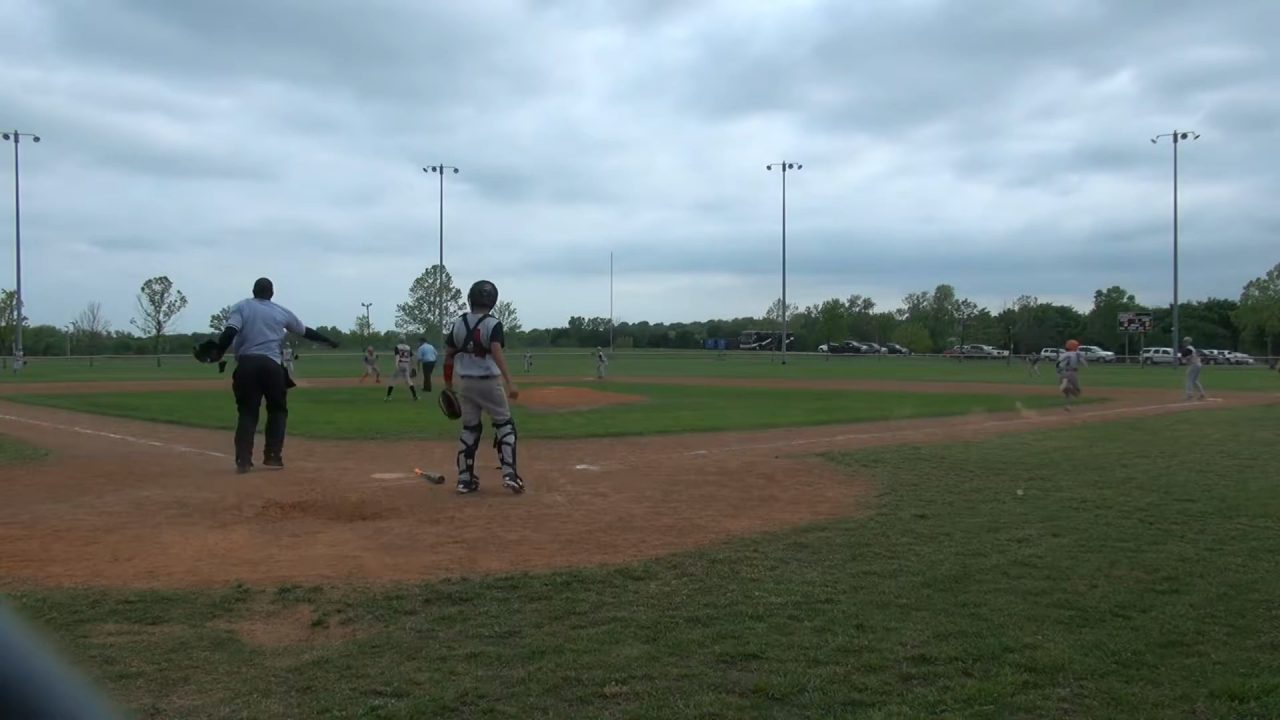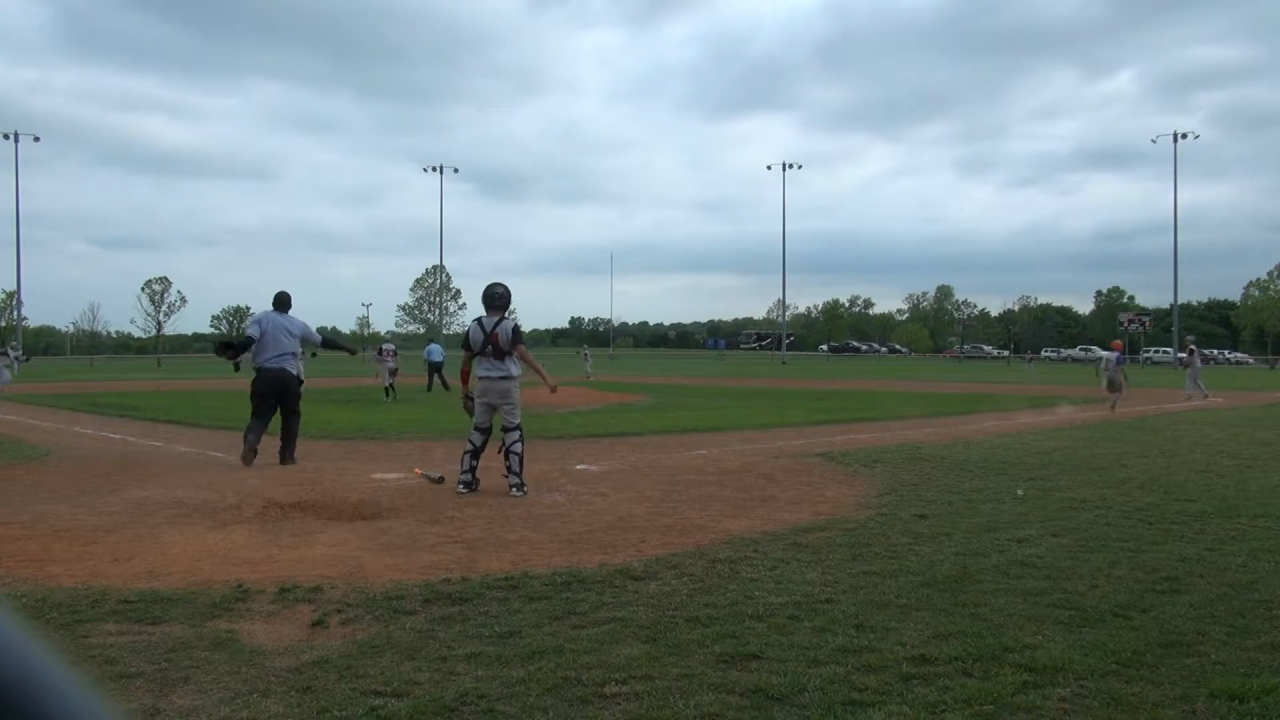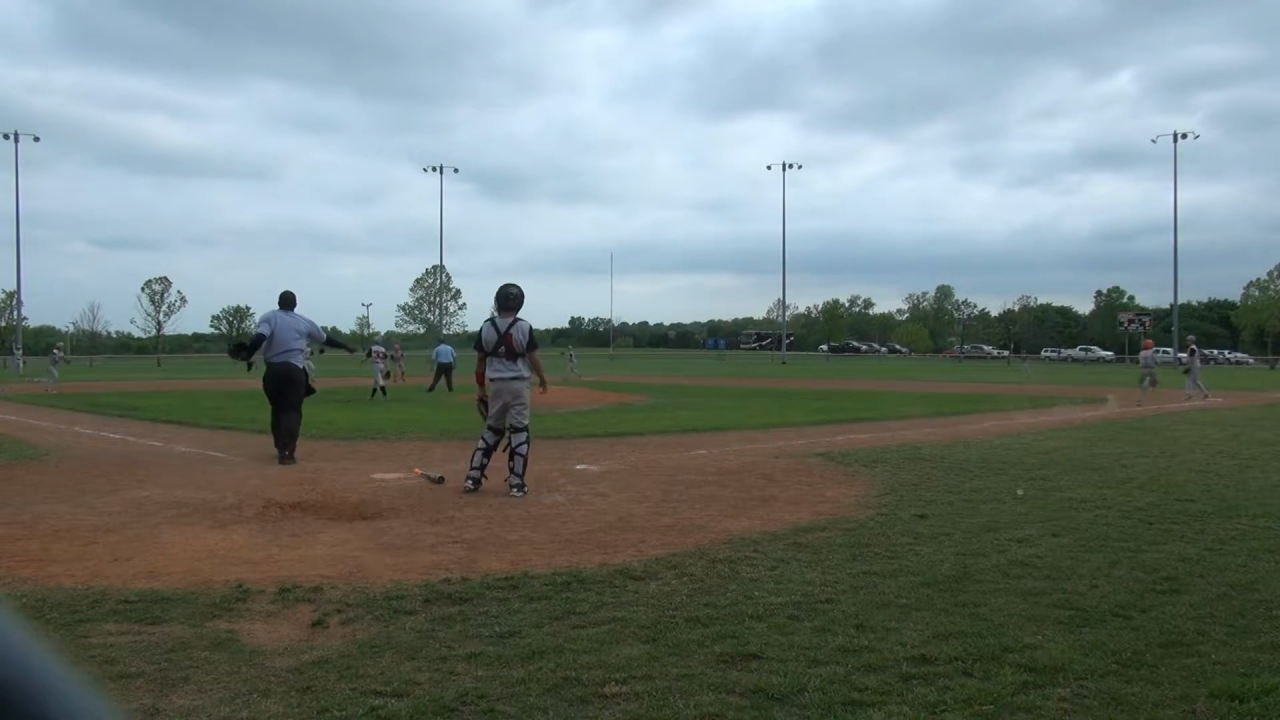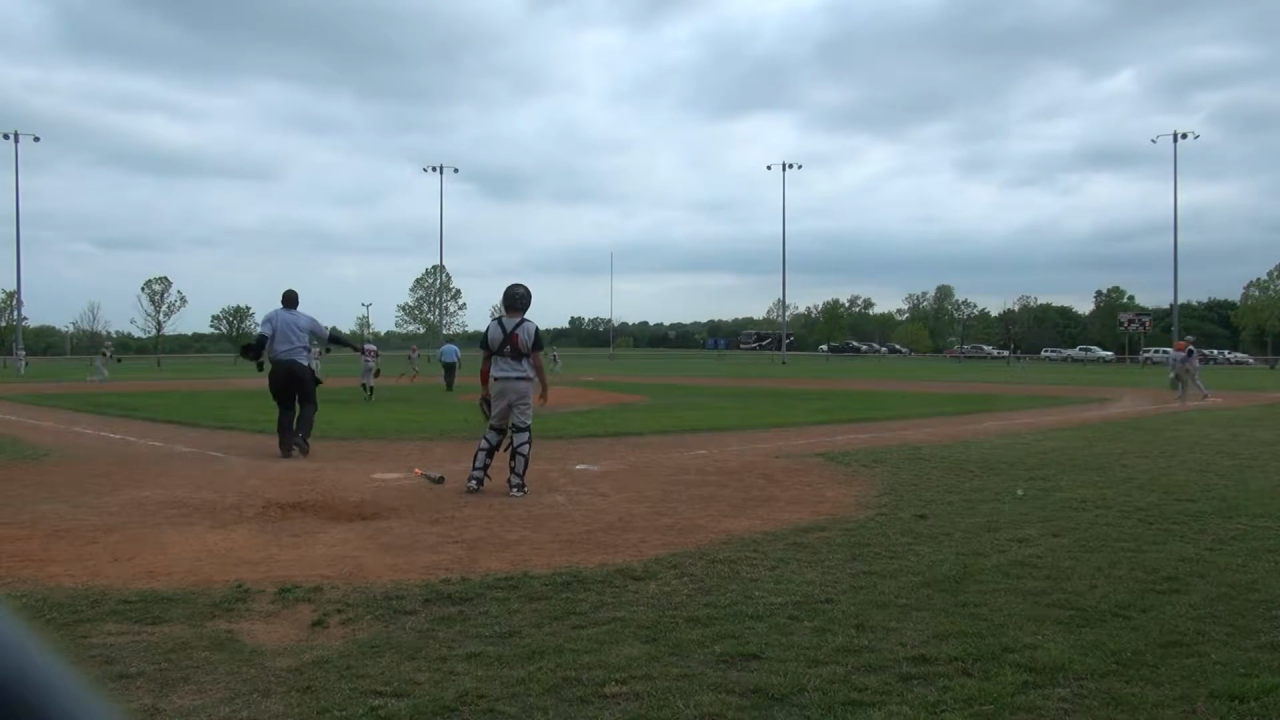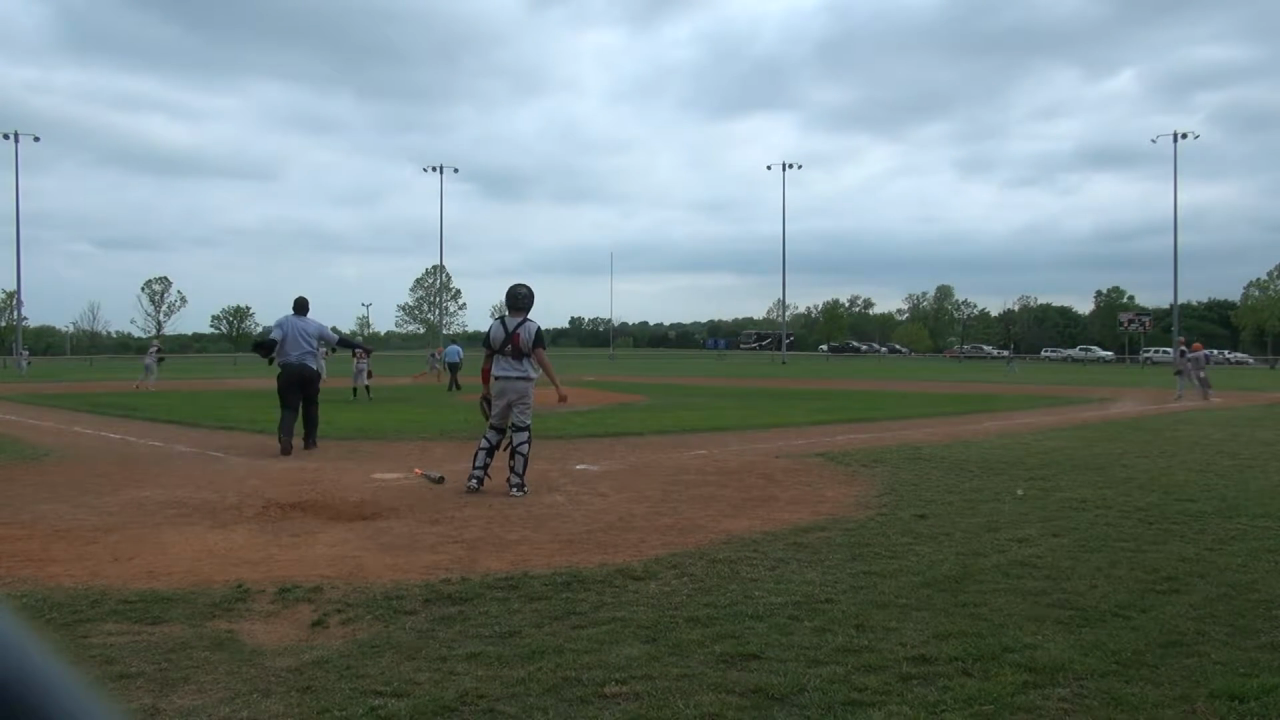
dt=0.3s
person 1, frame 1
left shoulder: (458, 324)
right shoulder: (493, 324)
left elbow: (449, 356)
right elbow: (497, 354)
left wrist: (448, 384)
right wrist: (510, 383)
left hip: (466, 383)
right hip: (489, 382)
left knee: (469, 429)
right knee: (505, 426)
left ankle: (464, 480)
right ankle: (510, 475)
person 1, frame 2
left shoulder: (474, 327)
right shoulder: (510, 326)
left elbow: (467, 360)
right elbow: (523, 354)
left wrist: (465, 388)
right wrist: (546, 378)
left hip: (483, 385)
right hip: (507, 385)
left knee: (479, 431)
right knee: (512, 432)
left ankle: (465, 480)
right ankle: (516, 483)
person 1, frame 3
left shoulder: (486, 328)
right shoulder: (524, 327)
left elbow: (481, 361)
right elbow: (534, 361)
left wrist: (481, 388)
right wrist: (543, 381)
left hip: (495, 385)
right hip: (519, 385)
left knee: (492, 430)
right knee: (519, 432)
left ankle: (473, 477)
right ankle: (516, 483)
person 1, frame 4
left shoulder: (492, 327)
right shoulder: (531, 328)
left elbow: (486, 360)
right elbow: (538, 363)
left wrist: (484, 388)
right wrist: (544, 388)
left hip: (499, 385)
right hip: (523, 385)
left knee: (494, 430)
right knee: (521, 433)
left ankle: (476, 477)
right ankle: (517, 483)
person 1, frame 5
left shoulder: (495, 326)
right shoulder: (532, 328)
left elbow: (487, 359)
right elbow: (542, 359)
left wrist: (485, 386)
right wrist: (558, 386)
left hip: (500, 384)
right hip: (523, 386)
left knee: (494, 429)
right knee: (521, 432)
left ankle: (476, 477)
right ankle: (516, 483)
person 2, frame 1
left shoulder: (241, 307)
right shoulder: (282, 312)
left elbow: (230, 332)
right elbow: (306, 332)
left wrist: (218, 353)
right wrist: (328, 340)
left hip: (247, 364)
right hip: (272, 365)
left knee: (248, 413)
right knee: (277, 410)
left ankle: (243, 460)
right ankle: (272, 455)
person 2, frame 2
left shoulder: (260, 318)
right shoulder: (298, 325)
left elbow: (248, 341)
right elbow: (322, 341)
left wrist: (234, 354)
right wrist: (345, 348)
left hip: (264, 375)
right hip: (288, 375)
left knee: (260, 415)
right knee: (291, 415)
left ankle: (250, 441)
right ankle: (287, 455)
person 2, frame 3
left shoulder: (269, 317)
right shoulder: (305, 322)
left elbow: (259, 338)
right elbow: (326, 339)
left wrist: (248, 355)
right wrist: (347, 347)
left hip: (273, 370)
right hip: (295, 370)
left knee: (279, 409)
right knee: (292, 411)
left ankle: (281, 448)
right ankle: (287, 452)
person 2, frame 4
left shoulder: (271, 317)
right shoulder: (307, 319)
left elbow: (262, 339)
right elbow: (330, 337)
left wrist: (256, 355)
right wrist: (351, 345)
left hip: (278, 368)
right hip: (300, 367)
left knee: (285, 407)
right knee: (308, 404)
left ankle: (285, 446)
right ankle: (300, 436)
person 2, frame 5
left shoulder: (282, 322)
right shoulder: (317, 326)
left elbow: (272, 343)
right elbow: (339, 341)
left wrist: (266, 354)
right wrist: (360, 347)
left hip: (288, 371)
right hip: (309, 371)
left knee: (288, 407)
right knee: (310, 406)
left ankle: (285, 438)
right ankle: (310, 441)
